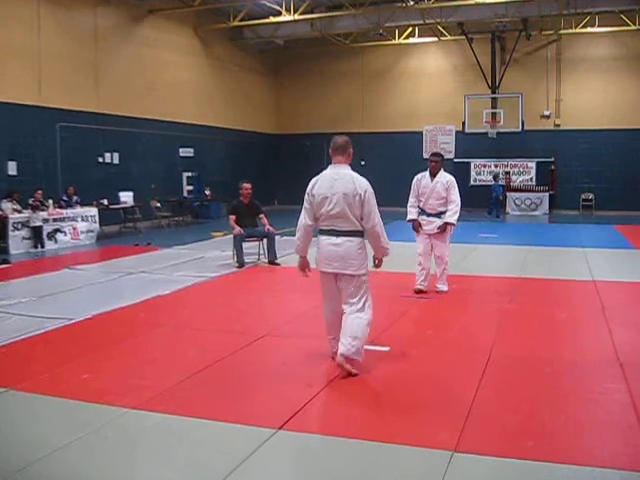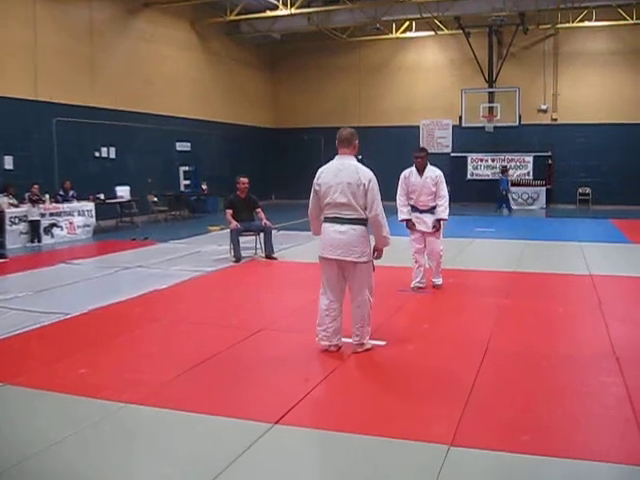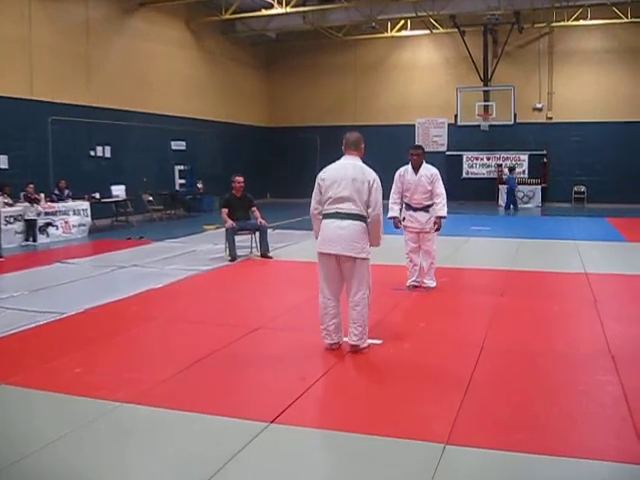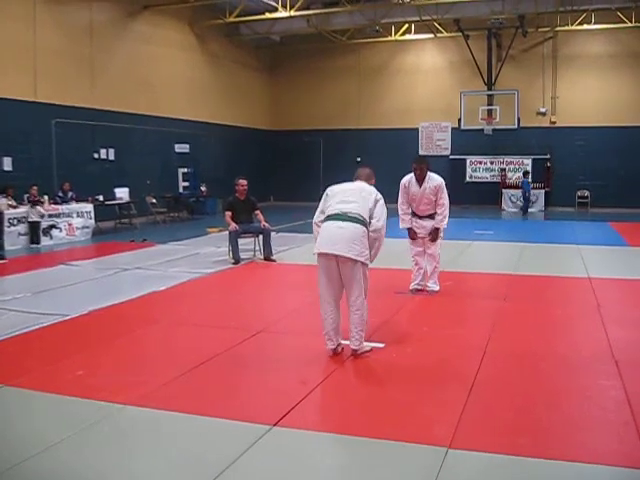
dt=0.4s
person 1, frame 1
left shoulder: (316, 182)
right shoulder: (360, 183)
left elbow: (306, 223)
right elbow: (372, 223)
left wrist: (302, 254)
right wrist: (380, 251)
left hip: (326, 248)
right hip: (352, 249)
left knee: (331, 303)
right knee: (357, 305)
left ankle: (337, 348)
right ankle: (347, 353)
person 1, frame 2
left shoulder: (322, 172)
right shoulder: (365, 173)
left elbow: (313, 210)
right elbow: (375, 213)
left wrist: (320, 232)
right wrist: (380, 242)
left hip: (329, 236)
right hip: (355, 237)
left knee: (329, 293)
right knee: (360, 294)
left ankle: (328, 340)
right ankle: (360, 341)
person 1, frame 3
left shoulder: (326, 172)
right shoulder: (369, 175)
left elbow: (315, 209)
right elbow: (375, 214)
right wrist: (373, 241)
left hip: (328, 233)
right hip: (354, 233)
left knee: (328, 292)
right knee: (358, 292)
left ankle: (332, 338)
right ankle: (357, 340)
person 1, frame 4
left shoulder: (334, 188)
right shoulder: (375, 194)
left elbow: (317, 220)
right elbow: (378, 228)
left wrist: (323, 244)
right wrist: (369, 256)
left hip: (328, 236)
right hip: (354, 237)
left knee: (328, 297)
right knee: (357, 297)
left ankle: (333, 344)
right ankle: (357, 345)
person 2, frame 1
left shoulder: (449, 180)
right shoulder: (419, 178)
left elbow: (454, 203)
right elbow: (413, 200)
left wrist: (447, 222)
right wrist: (414, 219)
left hip: (441, 221)
right hip: (423, 221)
left knee: (441, 256)
right knee: (422, 254)
left ankle: (441, 285)
right ankle: (421, 284)
person 2, frame 2
left shoulder: (437, 174)
right shoulder: (406, 175)
left elbow: (442, 198)
right elbow: (402, 198)
left wrist: (439, 219)
right wrist: (407, 219)
left hip: (433, 217)
right hip: (415, 217)
left knee: (435, 250)
right knee: (417, 251)
left ankle: (437, 279)
right ankle: (418, 281)
person 2, frame 3
left shoulder: (432, 172)
right shoulder: (401, 172)
left elbow: (440, 196)
right elbow: (395, 195)
left wrist: (439, 217)
right wrist: (395, 216)
left hip: (428, 215)
right hip: (409, 215)
left knee: (428, 250)
right knee: (411, 250)
left ankle: (428, 281)
right ankle: (413, 280)
person 2, frame 4
left shoulder: (437, 182)
right shoulder: (406, 182)
left elbow: (442, 206)
right elbow: (403, 206)
left wrist: (437, 228)
right wrist: (408, 228)
left hip: (433, 221)
right hip: (415, 221)
left knee: (433, 254)
right knee: (416, 255)
left ankle: (432, 285)
right ankle: (417, 284)
